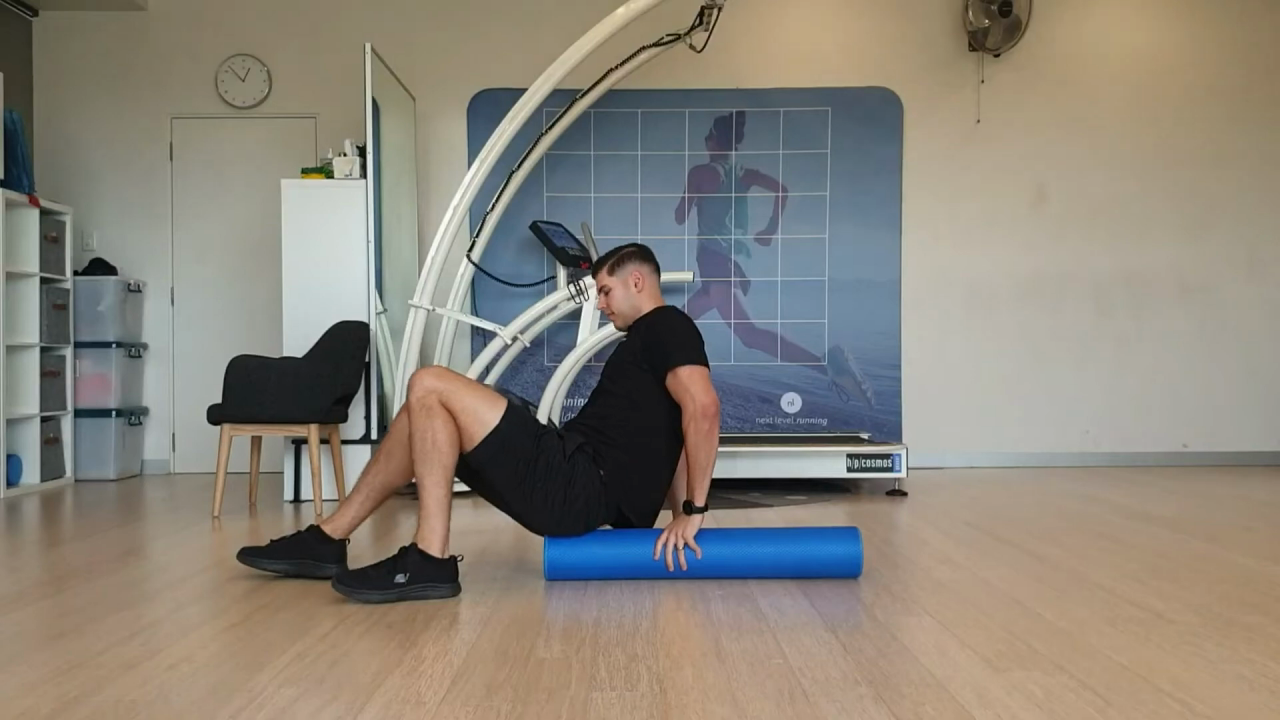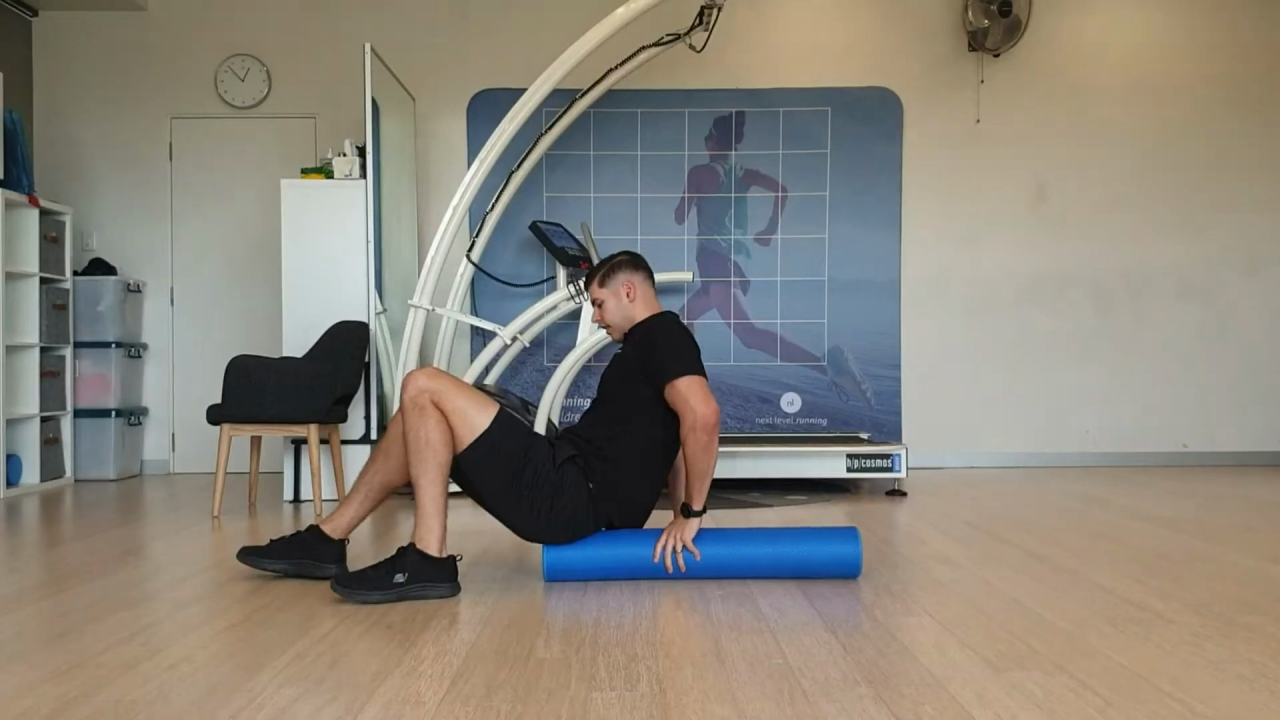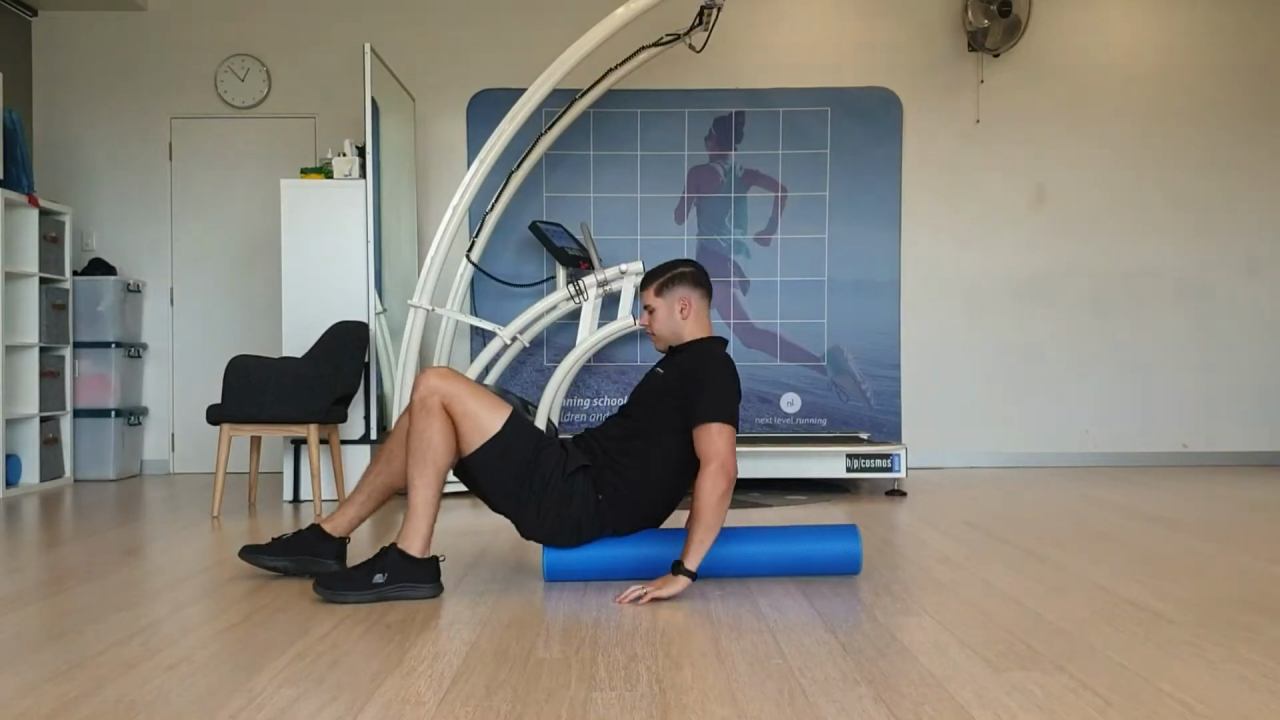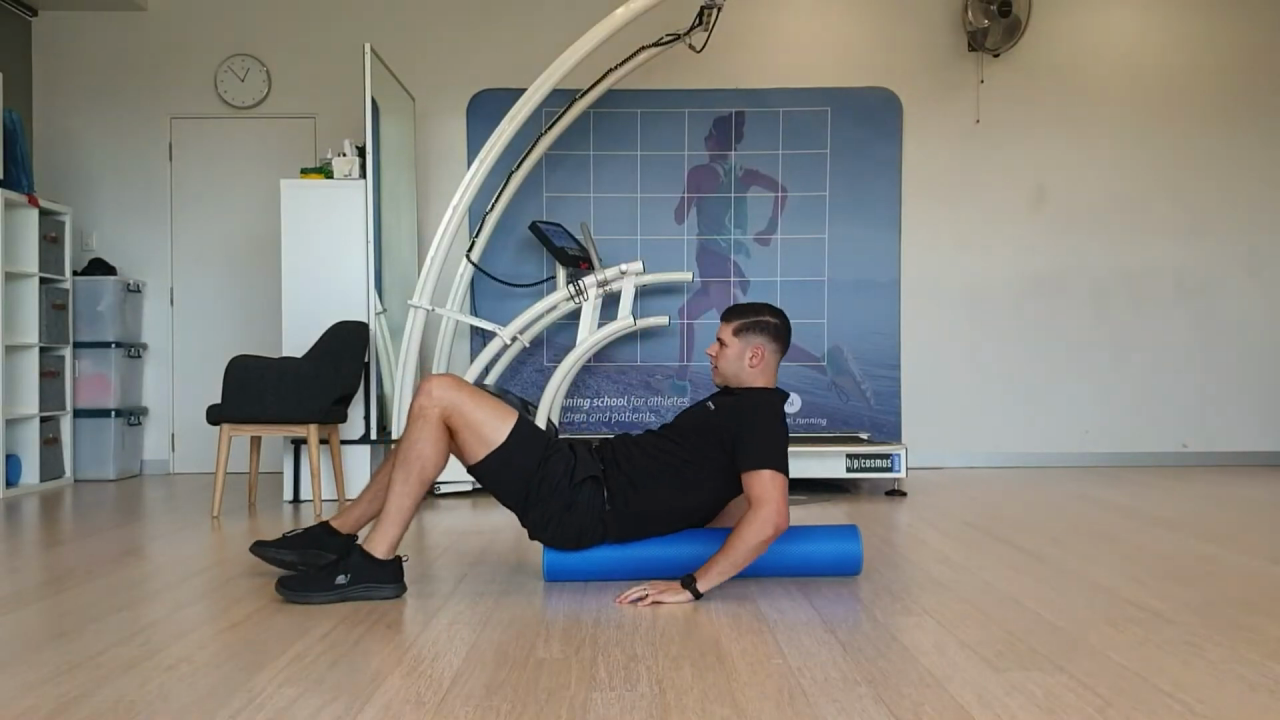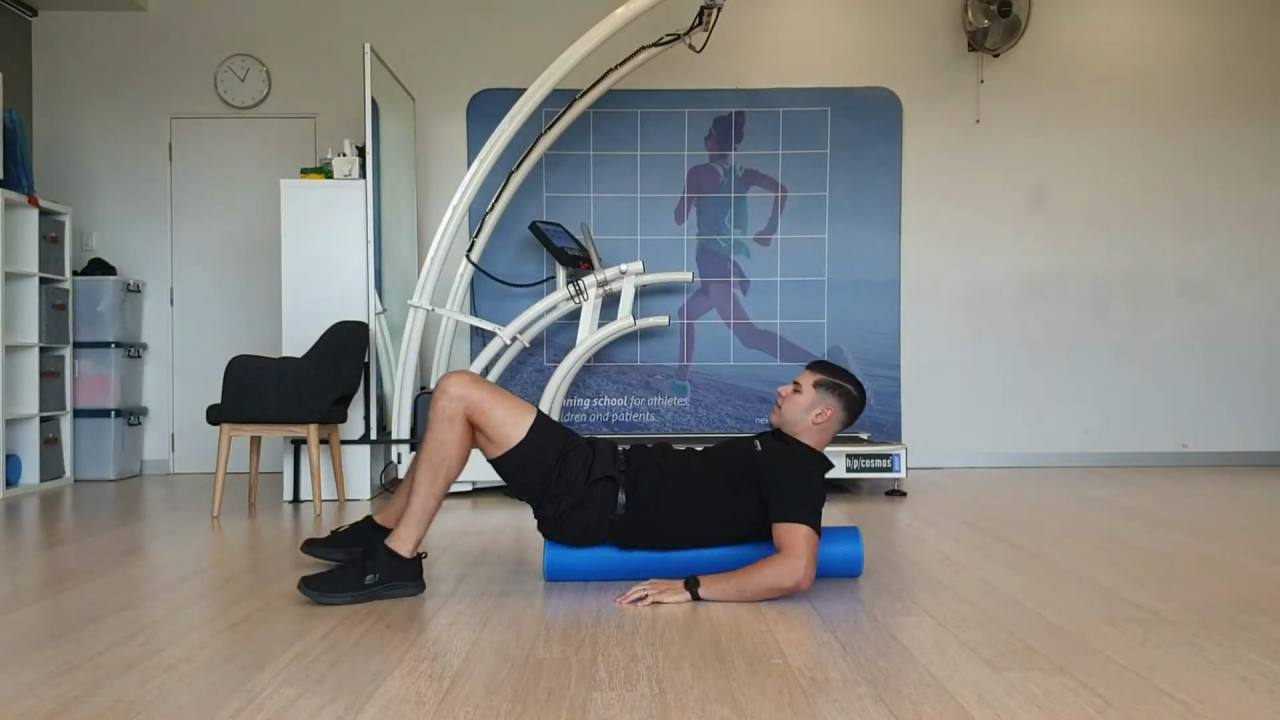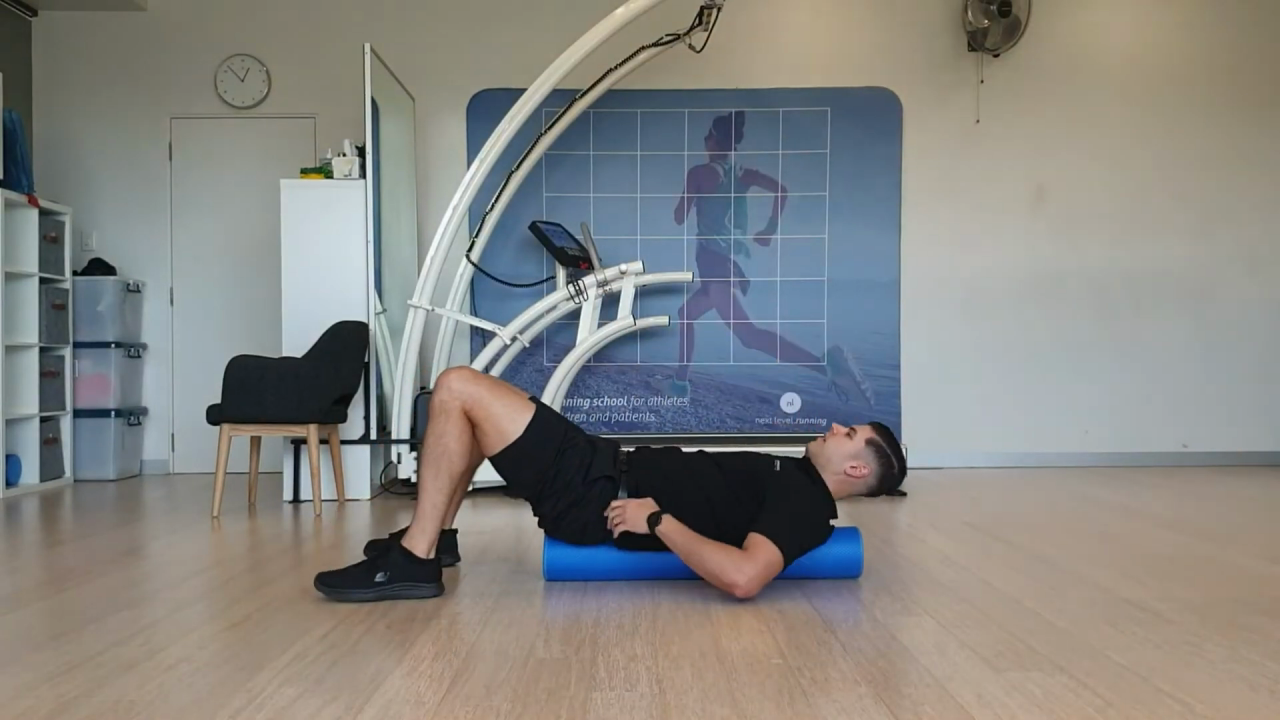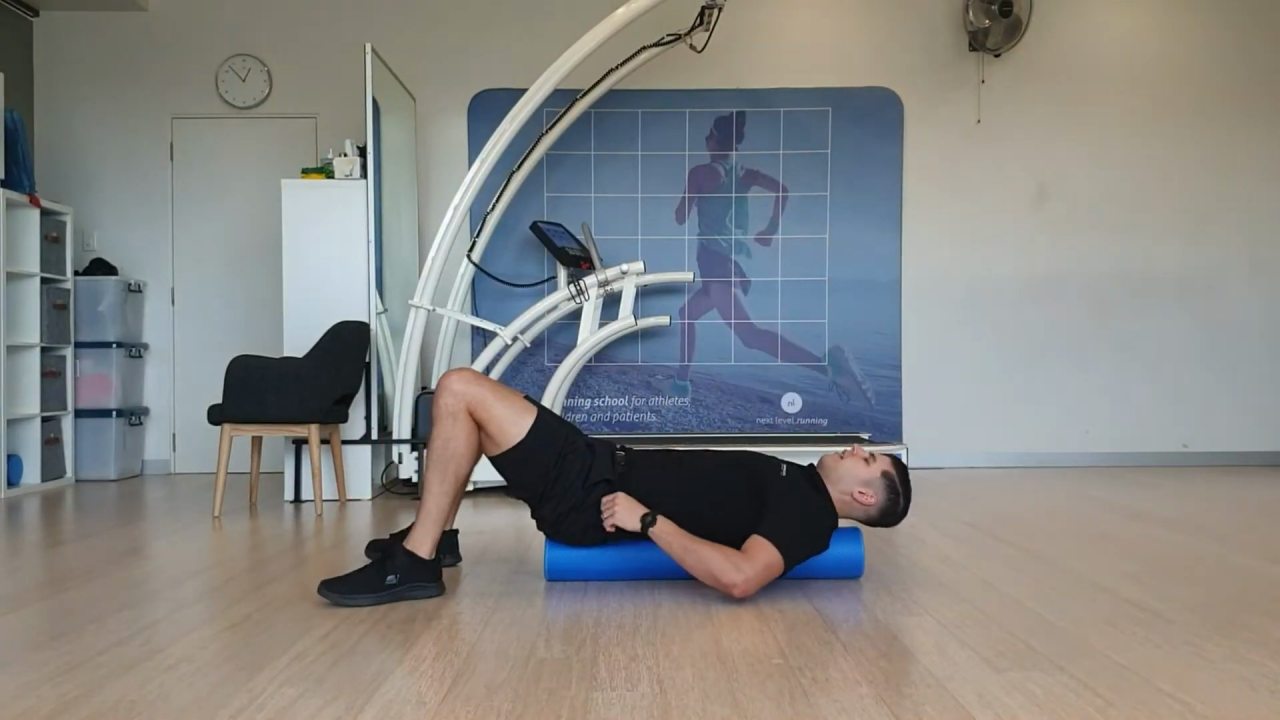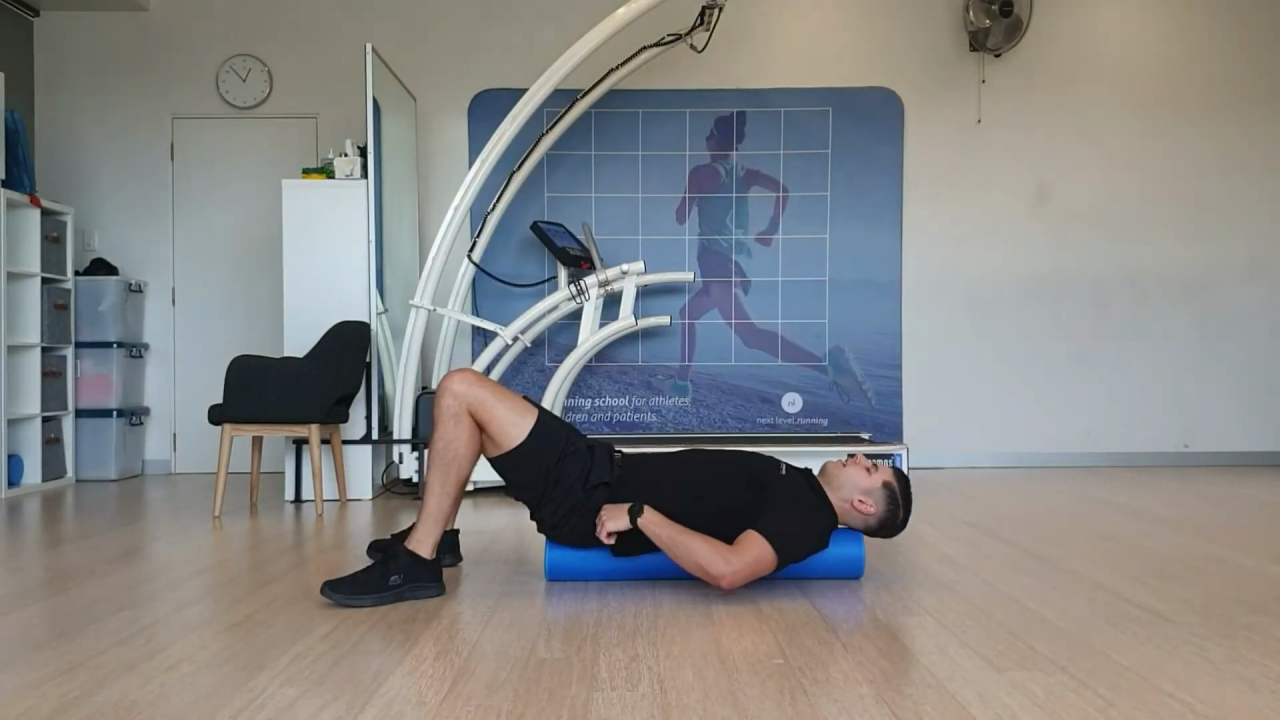
dt=0.4s
person 1, frame 1
left shoulder: (666, 326)
right shoulder: (654, 338)
left elbow: (703, 408)
right elbow: (667, 439)
left wrist: (694, 511)
right wrist: (677, 514)
left hip: (574, 487)
right hip: (577, 485)
left knee: (430, 388)
right knee: (422, 417)
left ankle: (430, 562)
right ankle: (327, 540)
person 1, frame 2
left shoulder: (662, 337)
right shoulder: (653, 344)
left elbow: (702, 418)
right elbow: (673, 439)
left wrist: (690, 515)
left hip: (567, 497)
right hip: (573, 492)
left knee: (423, 388)
right knee: (418, 416)
left ankle: (428, 561)
right ankle: (326, 540)
person 1, frame 3
left shoulder: (706, 369)
right shoulder: (694, 363)
left elbow: (718, 469)
right elbow: (699, 466)
left wrist: (683, 572)
left hip: (573, 502)
right hip: (574, 485)
left knee: (435, 387)
right knee: (426, 414)
left ankle: (411, 560)
right ankle: (327, 539)
person 1, frame 4
left shoulder: (756, 418)
right shoulder: (745, 410)
left elbow: (769, 516)
right elbow: (743, 503)
left wrist: (692, 585)
left hip: (579, 504)
right hip: (585, 479)
left knee: (437, 396)
right knee: (438, 409)
left ankle: (374, 562)
right ankle: (338, 535)
person 1, frame 5
left shoulder: (798, 472)
right shoulder: (782, 452)
left elbow: (794, 571)
right elbow: (712, 498)
left wrist: (688, 588)
left hip: (594, 503)
right hip: (607, 473)
left knee: (455, 393)
right knee: (462, 397)
left ankle: (395, 560)
right ankle: (381, 529)
person 1, frame 6
left shoulder: (802, 506)
right shoulder: (794, 480)
left elbow: (743, 577)
left wrist: (656, 519)
left hip: (595, 499)
right hip: (610, 470)
left knee: (456, 388)
right knee: (466, 393)
left ankle: (413, 562)
right ankle: (433, 536)
person 1, frame 7
left shoulder: (806, 516)
right shoulder: (798, 484)
left elbow: (738, 578)
left wrist: (647, 520)
left hip: (591, 500)
right hip: (608, 470)
left knee: (459, 390)
right knee: (467, 393)
left ankle: (415, 563)
right ankle: (434, 535)
person 1, frame 8
left shoulder: (805, 518)
right shoulder: (796, 487)
left elbow: (726, 569)
left wrist: (638, 514)
left hip: (589, 501)
right hip: (605, 472)
left knee: (460, 390)
right knee: (467, 393)
left ankle: (415, 563)
right ankle: (435, 536)
person 2, frame 1
left shoulder: (700, 172)
right shoulder: (744, 174)
left elbow: (680, 218)
right elbow: (781, 189)
left wrist: (689, 195)
right wrist: (771, 230)
left hip: (715, 260)
right hip: (736, 261)
left knee: (748, 333)
right knee: (685, 315)
left ankle: (826, 364)
person 2, frame 2
left shoulder: (700, 172)
right shoulder: (744, 173)
left elbow: (680, 218)
right elbow: (781, 190)
left wrist: (687, 196)
right wrist: (771, 230)
left hip: (715, 260)
right hip: (736, 260)
left knee: (748, 333)
right knee: (686, 315)
left ankle: (825, 365)
person 2, frame 3
left shoulder: (700, 173)
right shoulder: (745, 174)
left elbow: (680, 218)
right elbow: (780, 190)
left wrist: (687, 196)
right wrist: (770, 230)
left hip: (714, 260)
right hip: (735, 261)
left knee: (747, 333)
left ankle: (826, 364)
person 2, frame 4
left shoulder: (700, 173)
right shoulder: (744, 173)
left elbow: (680, 218)
right elbow: (781, 190)
left wrist: (688, 196)
right wrist: (770, 230)
left hip: (715, 261)
right hip: (736, 261)
right knee: (687, 315)
left ankle: (825, 364)
right ankle: (681, 381)
person 2, frame 5
left shoulder: (700, 173)
right shoulder: (744, 173)
left elbow: (680, 218)
right elbow: (780, 190)
left wrist: (686, 197)
right wrist: (771, 229)
left hip: (714, 261)
right hip: (734, 261)
left knee: (747, 333)
right knee: (687, 314)
right ankle: (681, 381)
person 2, frame 6
left shoulder: (700, 173)
right shoulder: (744, 174)
left elbow: (680, 218)
right elbow: (781, 190)
left wrist: (686, 196)
right wrist: (770, 229)
left hip: (714, 260)
right hip: (735, 261)
left knee: (748, 334)
right knee: (686, 314)
left ankle: (826, 365)
right ankle: (681, 381)
person 2, frame 7
left shoulder: (701, 173)
right shoulder: (745, 173)
left elbow: (681, 218)
right elbow: (782, 190)
left wrist: (690, 196)
right wrist: (771, 230)
left hip: (715, 261)
right hip: (736, 261)
left knee: (749, 334)
right knee: (688, 314)
left ankle: (827, 366)
right ankle: (681, 382)
person 2, frame 8
left shoulder: (701, 173)
right shoulder: (746, 174)
left elbow: (681, 218)
right elbow: (782, 190)
left wrist: (690, 195)
right wrist: (771, 230)
left hip: (716, 261)
right hip: (736, 261)
left knee: (750, 334)
right knee: (688, 314)
left ankle: (827, 365)
right ankle: (681, 382)
